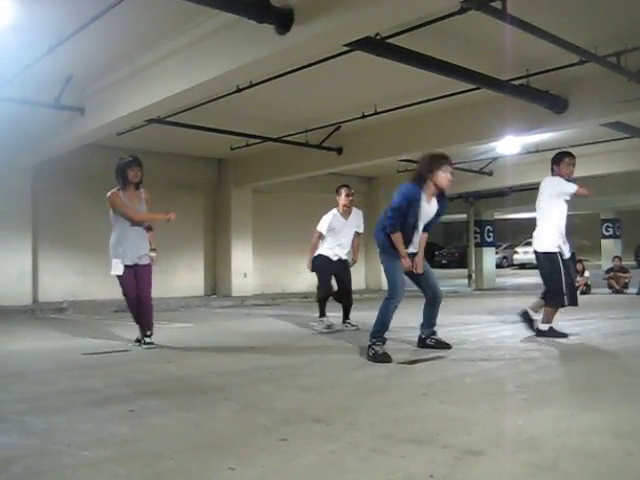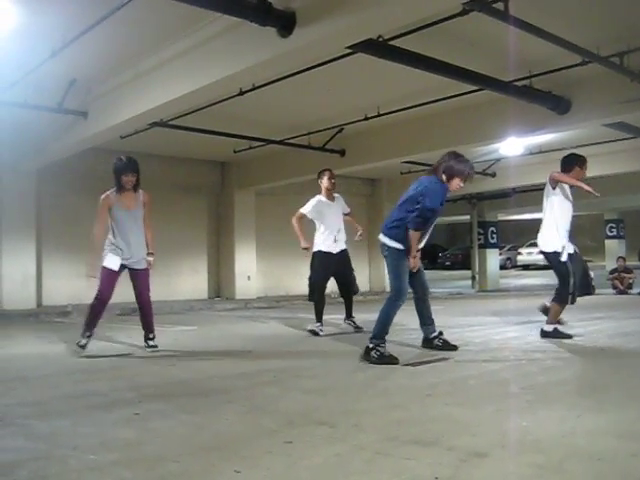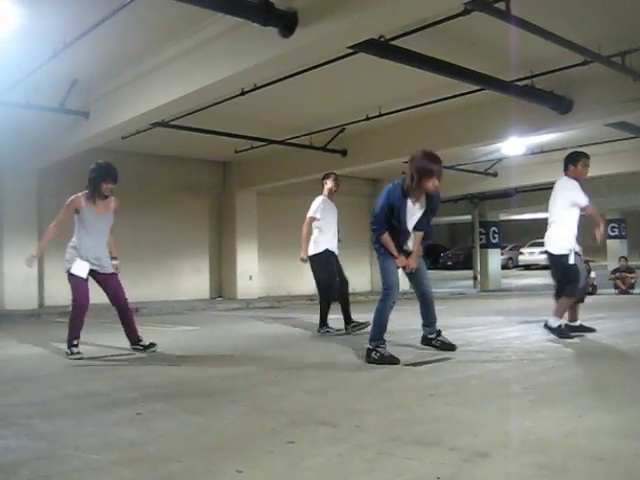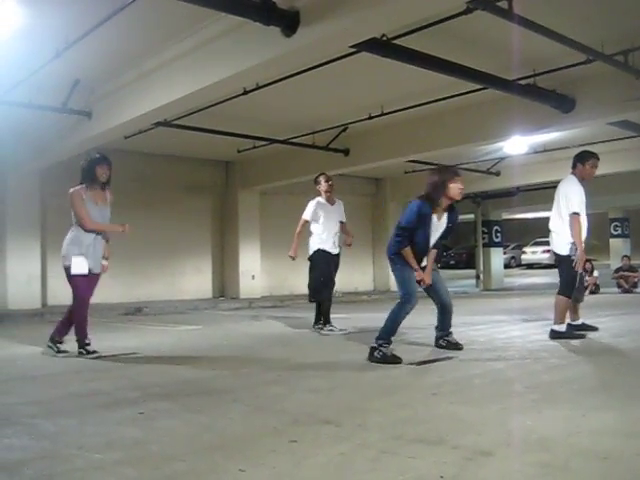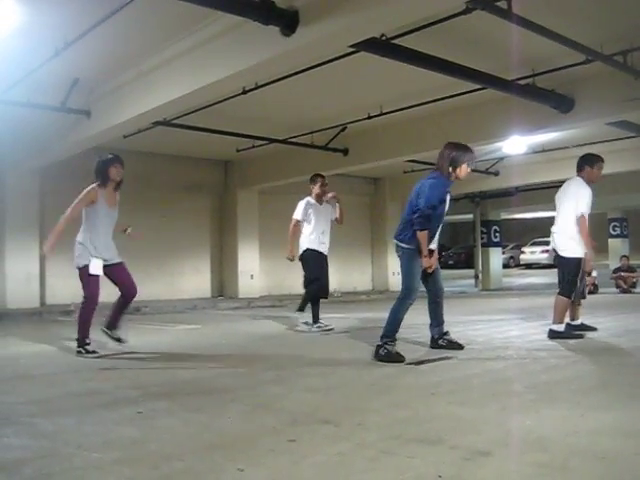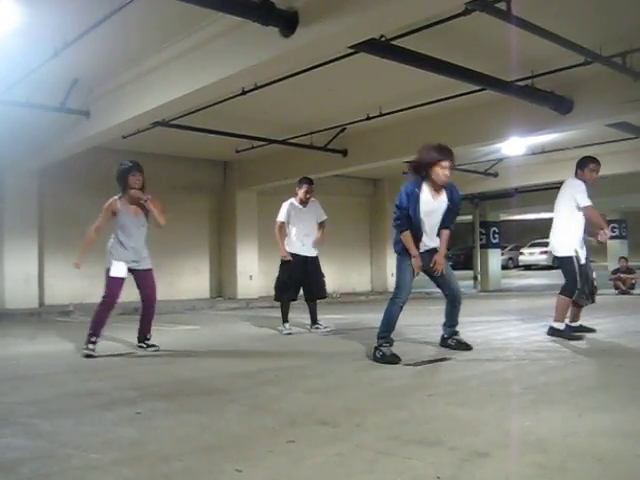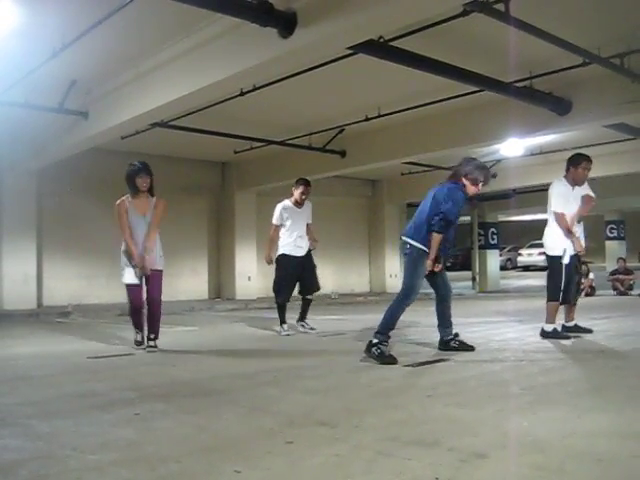
dt=0.4s
person 1, frame 1
left shoulder: (439, 200)
right shoulder: (409, 191)
right elbow: (393, 223)
left wrist: (420, 256)
right wrist: (403, 255)
left hip: (411, 252)
right hip: (391, 249)
left knee: (434, 293)
right knee: (395, 293)
left ankle: (426, 335)
right ankle: (375, 343)
person 1, frame 2
left shoulder: (430, 184)
right shoulder: (434, 187)
right elbow: (417, 221)
left wrist: (416, 252)
right wrist: (413, 251)
left hip: (406, 245)
right hip: (396, 244)
left knee: (422, 290)
right knee: (399, 293)
left ankle: (431, 335)
right ankle: (375, 346)
person 1, frame 3
left shoulder: (432, 197)
right shoulder: (393, 193)
left elbow: (423, 226)
right elbow: (377, 226)
left wrist: (414, 255)
right wrist: (397, 255)
left hip: (411, 250)
right hip: (387, 248)
left knee: (426, 293)
right knee: (391, 292)
left ankle: (431, 335)
right ankle: (375, 347)
person 1, frame 4
left shoulder: (451, 214)
right shoulder: (419, 207)
left elbow: (436, 244)
right elbow: (401, 240)
left wrist: (429, 269)
right wrist: (415, 269)
left hip: (424, 262)
right hip: (402, 259)
left knee: (445, 302)
right knee: (409, 299)
left ankle: (443, 336)
right ankle: (380, 346)
person 1, frame 5
left shoulder: (444, 186)
right shoulder: (433, 185)
right elbow: (420, 221)
left wrist: (434, 252)
right wrist: (424, 254)
left hip: (426, 248)
right hip: (411, 246)
left knee: (437, 292)
right knee: (410, 293)
left ankle: (438, 335)
right ankle: (385, 344)
person 1, frame 6
left shoulder: (452, 194)
right shoulder: (410, 189)
left elbow: (447, 225)
right elbow: (400, 223)
left wrist: (442, 253)
right wrist: (413, 255)
left hip: (434, 251)
right hip: (409, 251)
left knee: (454, 293)
right knee: (401, 294)
left ankle: (449, 336)
right ankle: (383, 345)
person 1, frame 7
left shoulder: (448, 190)
right shoulder: (455, 192)
right elbow: (440, 224)
left wrist: (436, 257)
right wrist: (432, 257)
left hip: (427, 250)
right hip: (417, 246)
left knee: (444, 291)
right knee: (409, 294)
left ankle: (447, 337)
right ankle: (378, 342)
person 2, frame 1
left shoulder: (144, 195)
right shoulder: (114, 196)
right elbow: (135, 217)
left wrist: (152, 248)
right wrist: (165, 216)
left hip: (141, 253)
right hip: (121, 253)
left knee: (145, 295)
right knee: (130, 295)
left ankle: (146, 334)
right ankle: (142, 330)
person 2, frame 2
left shoulder: (143, 197)
right shoulder: (108, 198)
right elbow: (100, 229)
left wrist: (150, 252)
right wrist: (95, 259)
left hip: (139, 254)
right hip: (115, 252)
left knee: (143, 299)
right knee: (103, 295)
left ankle: (149, 337)
right ankle: (86, 333)
person 2, frame 3
left shoulder: (113, 204)
right shoulder: (78, 201)
right elbow: (56, 225)
left wrist: (114, 257)
right wrist: (39, 250)
left hip: (101, 259)
right hip: (78, 258)
left knee: (121, 301)
right knee: (81, 302)
left ankle: (136, 340)
right ankle: (72, 344)
person 2, frame 4
left shoulder: (107, 196)
right shoulder: (77, 193)
right elbow: (87, 223)
left wrist: (105, 256)
right wrist: (118, 228)
left hip: (95, 256)
right hip: (76, 252)
left knee: (82, 301)
right knee: (81, 299)
left ankle: (56, 339)
right ankle: (83, 344)
person 2, frame 5
left shoulder: (116, 196)
right shoulder: (93, 192)
right elbow: (69, 215)
left wrist: (122, 230)
right wrist: (51, 240)
left hip: (109, 253)
right hip: (88, 252)
left knee: (130, 289)
right knee: (91, 298)
left ankle: (111, 327)
right ankle: (82, 343)
person 2, frame 6
left shoulder: (149, 200)
right shoulder: (115, 204)
left elbow: (162, 222)
right elbow: (95, 230)
left wrist: (145, 202)
right wrist: (81, 255)
left hip: (141, 258)
right hip: (118, 257)
left knee: (150, 299)
right knee: (109, 299)
left ankle: (143, 339)
right ankle: (91, 341)
person 2, frame 7
left shoulder: (158, 203)
right shoulder: (123, 204)
left elbow: (154, 229)
right elbow: (126, 236)
left wrist: (147, 253)
right wrist: (139, 258)
left hip: (154, 259)
right hip: (132, 260)
left knee: (154, 300)
right knee: (135, 303)
left ankle: (152, 338)
right ankle: (138, 331)
person 3, frame 1
left shoulder: (554, 187)
right shoulder: (553, 182)
right elbow: (582, 192)
right wrist: (584, 190)
left hip: (550, 244)
right hip: (551, 245)
left knee: (555, 287)
right knee: (561, 287)
left ankle: (529, 314)
right ankle: (544, 326)
person 3, frame 2
left shoulder: (564, 188)
right shoulder: (555, 184)
right elbow: (554, 175)
right wrist: (583, 185)
left hip: (561, 243)
right hip: (553, 244)
left knee: (569, 282)
right knee: (567, 284)
left ankle: (550, 307)
right ankle: (549, 327)
person 3, frame 3
left shoulder: (564, 185)
right shoulder: (570, 185)
right elbow: (588, 209)
right wrist: (600, 223)
left hip: (558, 244)
right hip: (563, 245)
left knee: (571, 283)
right knee: (577, 283)
left ankle: (572, 322)
right ankle: (554, 321)
person 3, frame 4
left shoulder: (567, 184)
right shoulder: (574, 186)
right elbow: (574, 218)
right wrist: (580, 248)
left hip: (562, 243)
right hip: (568, 245)
left knee: (574, 284)
right knee: (569, 285)
left ankle: (575, 322)
right ankle: (558, 328)
person 3, frame 5
left shoulder: (568, 186)
right shoulder: (583, 189)
right elbow: (581, 220)
right wrist: (589, 250)
left hip: (561, 242)
right hip: (571, 245)
left knee: (576, 284)
right knee: (569, 286)
left ankle: (574, 322)
right ankle: (556, 328)
person 3, frame 6
left shoulder: (578, 188)
right shoulder: (575, 184)
right elbow: (590, 211)
right wrist: (604, 228)
left hip: (576, 245)
right hip: (566, 245)
left knee: (583, 283)
right knee: (575, 284)
left ankle: (574, 323)
right ankle: (557, 325)
person 3, frame 7
left shoulder: (582, 185)
right shoulder: (558, 187)
left elbow: (589, 201)
right elbow: (559, 217)
left wrist: (576, 217)
right wrist: (576, 240)
left hip: (572, 245)
right hip: (558, 245)
left knee: (572, 284)
right knee: (558, 285)
left ankle: (569, 323)
right ankle: (548, 327)
person 4, frame 1
left shoulder: (358, 214)
right shoulder: (330, 217)
left elbow: (357, 235)
right elbow: (317, 238)
left wrist: (354, 255)
right wrist: (311, 259)
left hip: (342, 258)
right hip: (323, 256)
left knee: (346, 290)
right knee: (325, 286)
left ankle: (346, 320)
right ankle: (322, 317)
person 4, frame 2
left shoulder: (339, 199)
right shoulder: (316, 203)
left elbow: (347, 214)
right elbow: (295, 219)
left wrist: (358, 227)
right wrist: (303, 240)
left hip: (341, 249)
right hip: (322, 251)
left knee: (348, 284)
right knee: (318, 286)
left ankle: (349, 317)
right ankle: (318, 323)
person 4, frame 3
left shoulder: (331, 205)
right shoulder: (320, 202)
right elbow: (307, 225)
right wrist: (304, 250)
left hip: (329, 250)
right hip: (321, 251)
left knee: (341, 285)
right knee: (329, 287)
left ankle: (349, 323)
right ankle: (323, 326)
person 4, frame 4
left shoulder: (339, 204)
right shoulder: (315, 204)
left elbow: (342, 223)
right elbow: (301, 226)
left wrist: (348, 235)
right wrist: (294, 248)
left hip: (334, 251)
right hip: (319, 250)
left knee: (322, 286)
right knee: (324, 285)
left ankle: (318, 322)
right ankle: (326, 325)
person 4, frame 5
left shoulder: (329, 204)
right shoulder: (305, 204)
left elbow: (340, 221)
right elbow: (293, 226)
left wrist: (338, 203)
right wrist: (290, 249)
left hip: (322, 251)
right hip: (309, 250)
left knee: (320, 285)
right knee: (316, 281)
left ankle: (316, 321)
right ankle: (300, 312)
person 4, frame 6
left shoulder: (315, 205)
right shoulder: (288, 206)
left elbow: (322, 223)
right elbow: (279, 228)
left wrist: (322, 233)
right wrist: (282, 249)
left hip: (312, 254)
right hip: (293, 253)
left knee: (314, 288)
right knee: (287, 288)
left ankle: (314, 323)
right ankle: (285, 323)
person 4, frame 7
left shoulder: (308, 206)
right shoulder: (282, 207)
right elbow: (274, 231)
left wrist: (312, 239)
right wrist: (268, 253)
left hip: (305, 252)
right hip: (286, 254)
left knee: (310, 285)
right knee: (283, 289)
left ankle: (301, 320)
right ankle: (282, 324)
